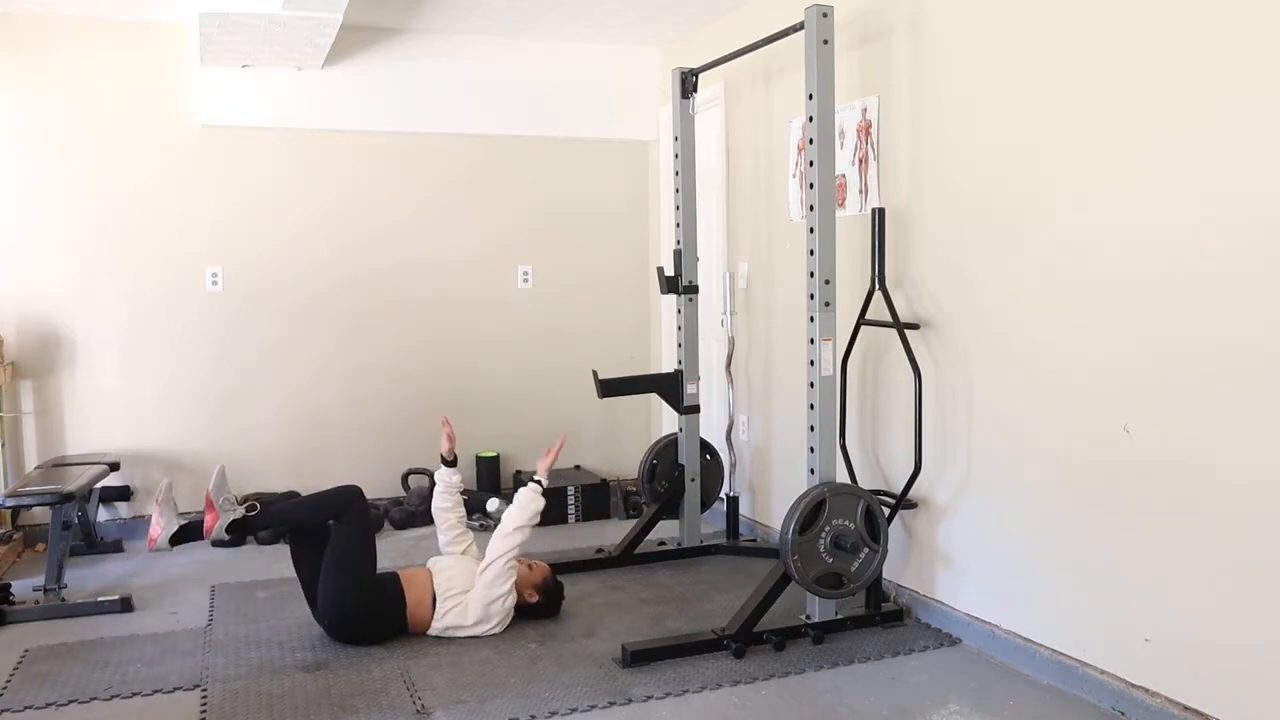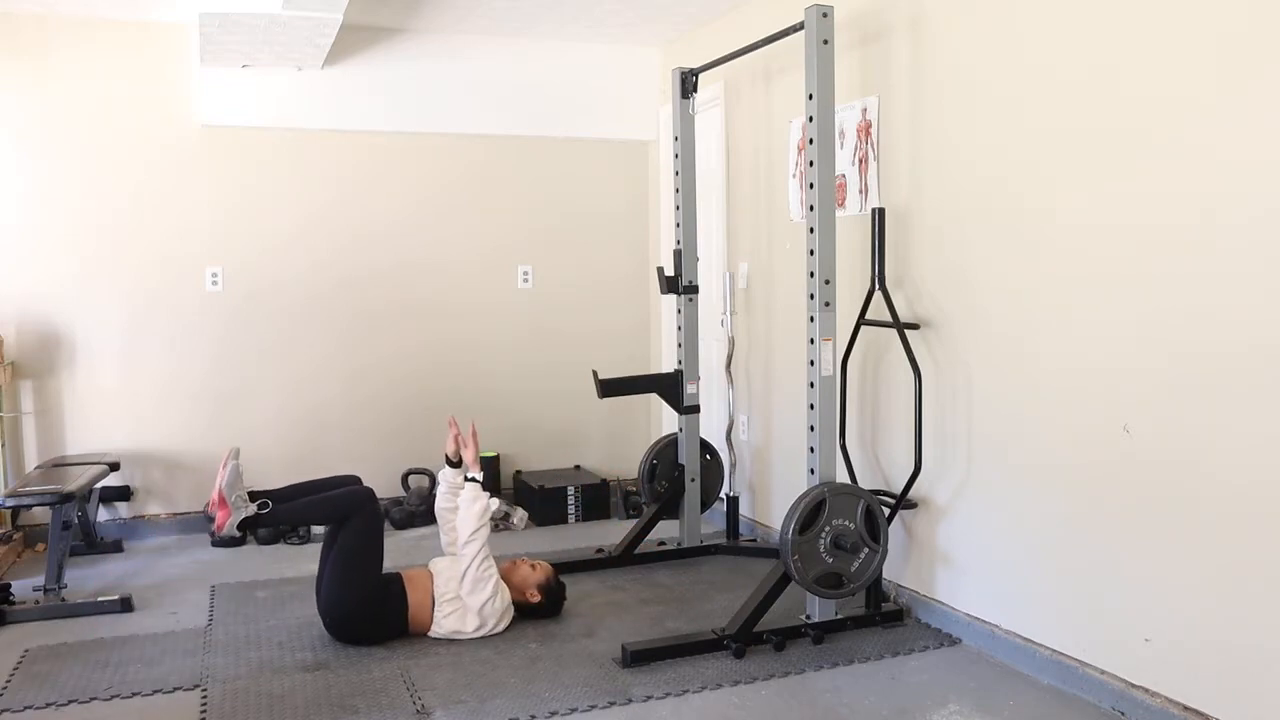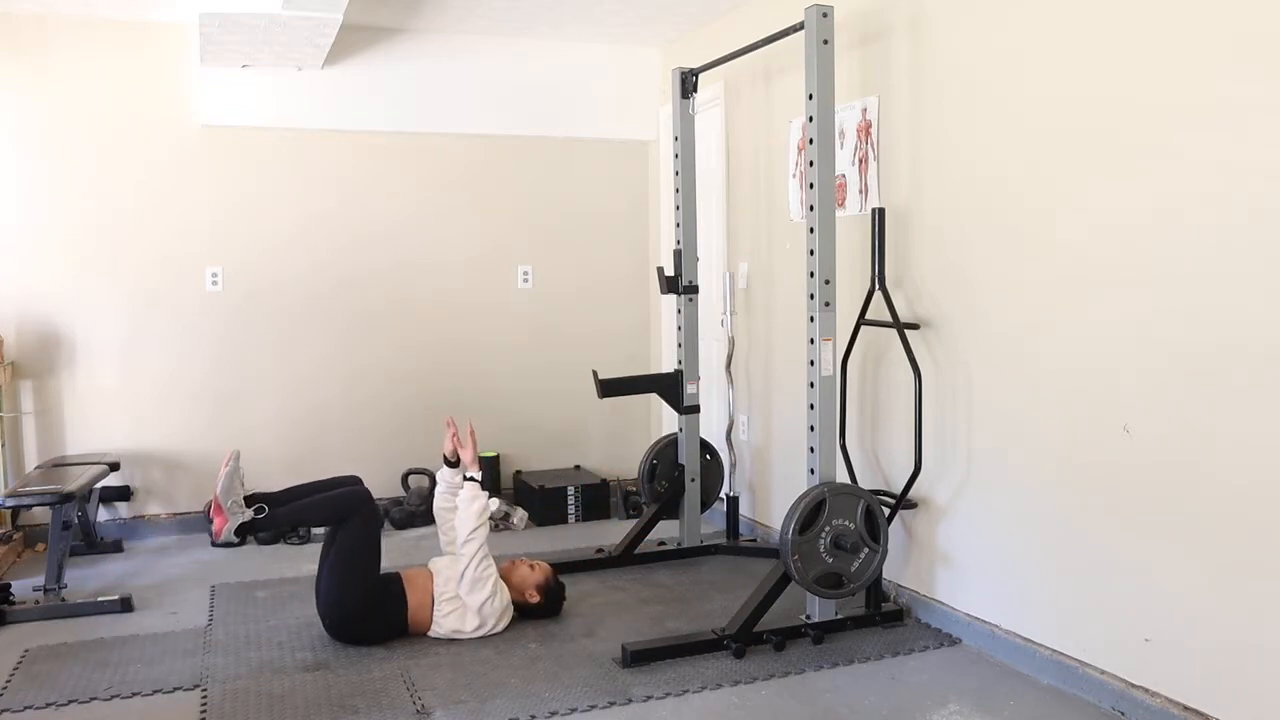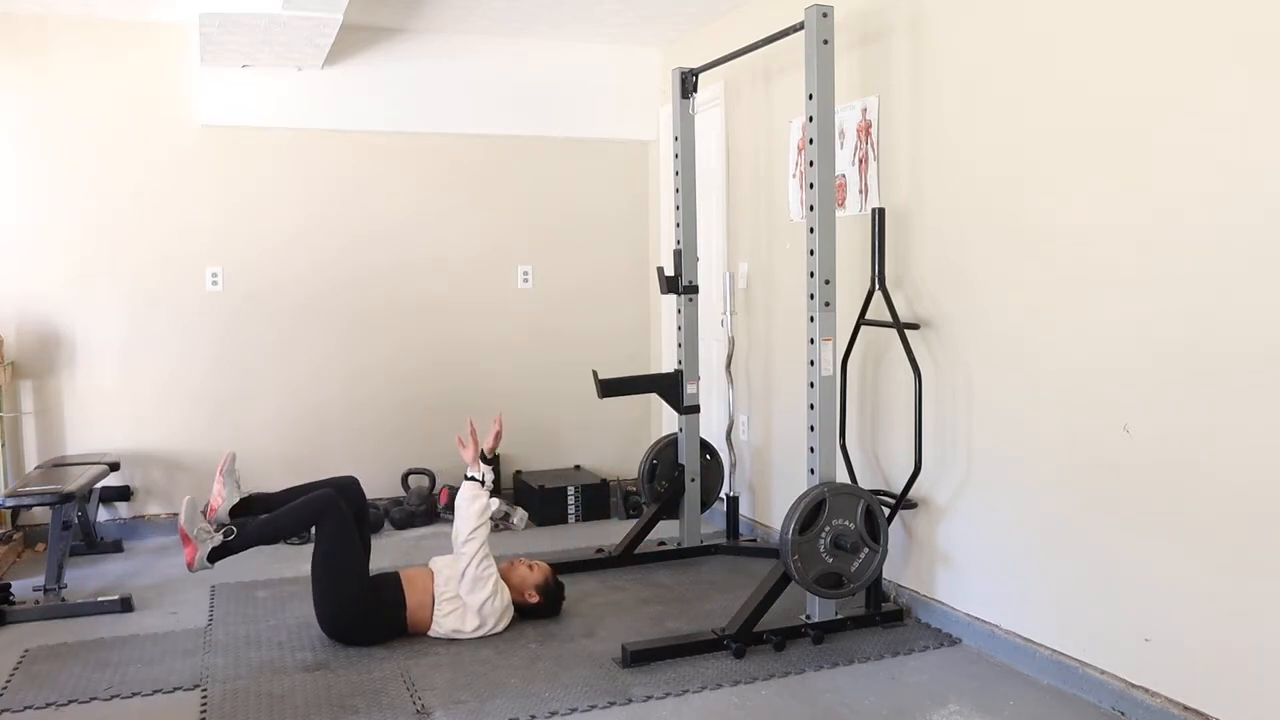
dt=0.5s
person 1, frame 1
left shoulder: (496, 606)
right shoulder: (476, 570)
left elbow: (510, 539)
right elbow: (452, 522)
left wrist: (539, 481)
right wrist: (448, 461)
left hip: (357, 614)
right hip: (349, 603)
left knee: (351, 498)
right knee: (293, 509)
left ankle: (235, 522)
person 1, frame 2
left shoulder: (493, 605)
right shoulder: (483, 578)
left elbow: (472, 540)
right elbow: (454, 528)
left wrist: (474, 473)
right wrist: (454, 463)
left hip: (355, 613)
right hip: (351, 603)
left knee: (362, 500)
right knee: (350, 486)
left ankle: (245, 518)
right ankle: (247, 504)
person 1, frame 3
left shoulder: (493, 605)
right shoulder: (483, 580)
left elbow: (473, 541)
right elbow: (453, 530)
left wrist: (472, 471)
right wrist: (452, 462)
left hip: (355, 615)
right hip: (347, 601)
left knee: (359, 500)
right knee: (351, 486)
left ankle: (243, 523)
right ankle: (247, 504)
person 1, frame 4
left shoulder: (494, 605)
right shoulder: (483, 581)
left elbow: (472, 541)
right elbow: (471, 543)
left wrist: (475, 469)
right wrist: (486, 460)
left hip: (355, 616)
right hip: (360, 598)
left knee: (327, 504)
right knee: (347, 488)
left ankle: (214, 548)
right ankle: (236, 506)
